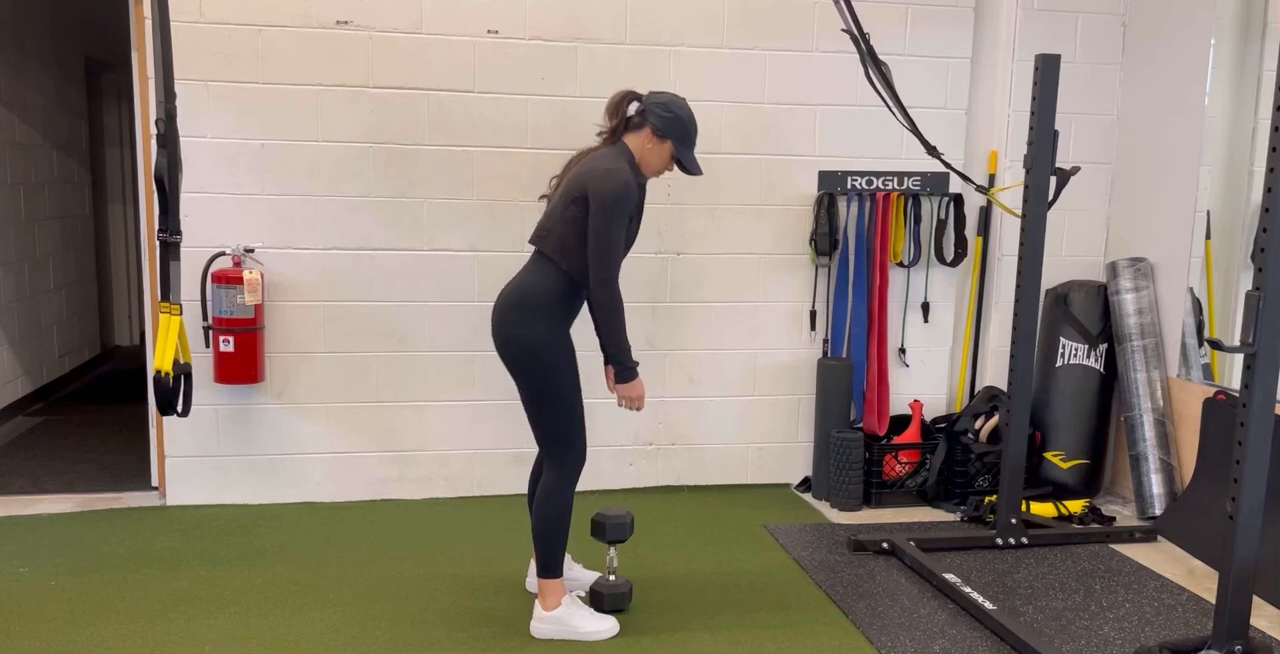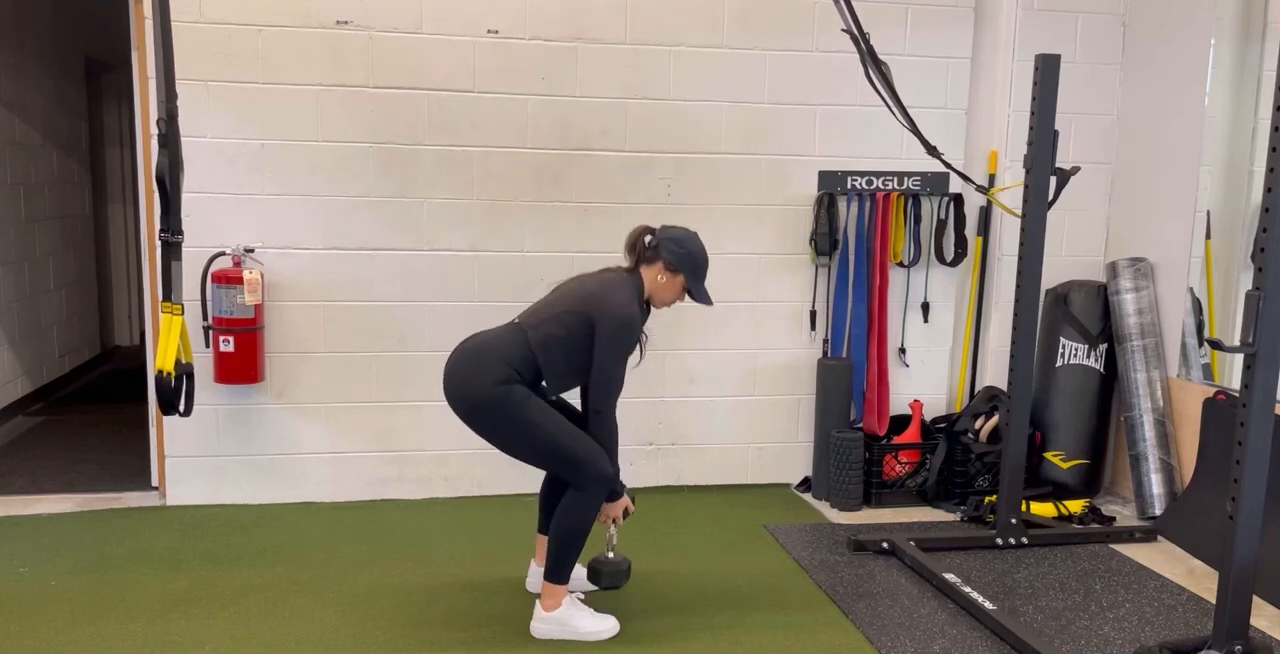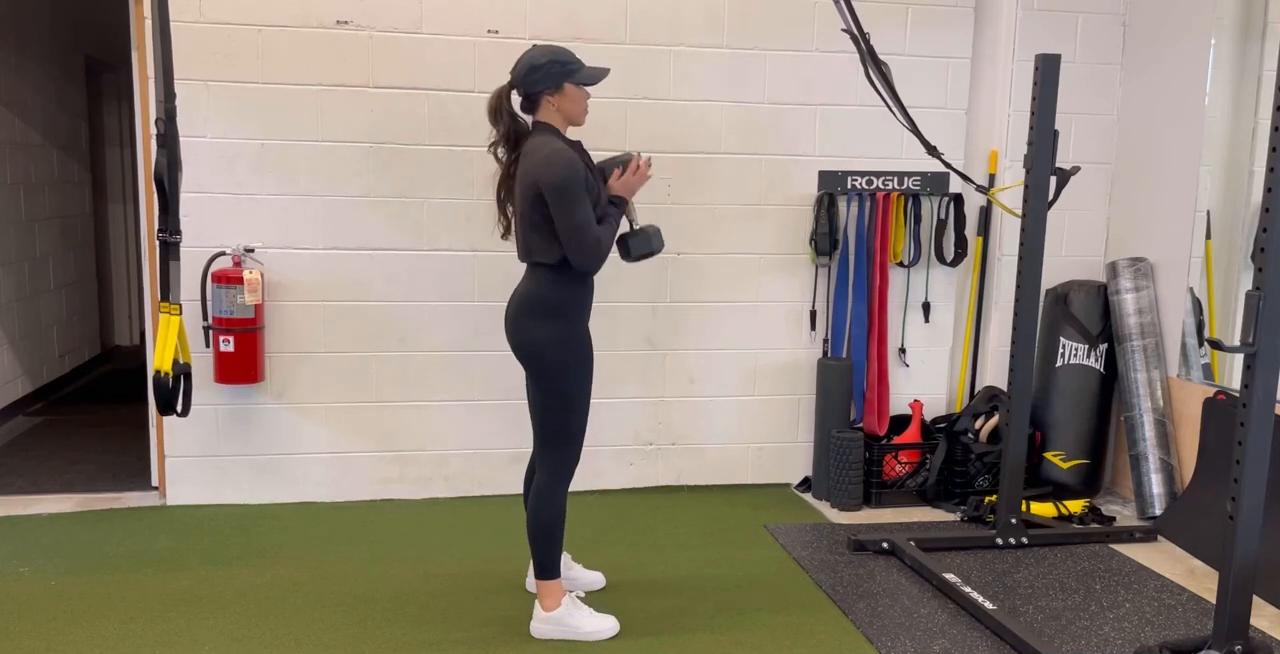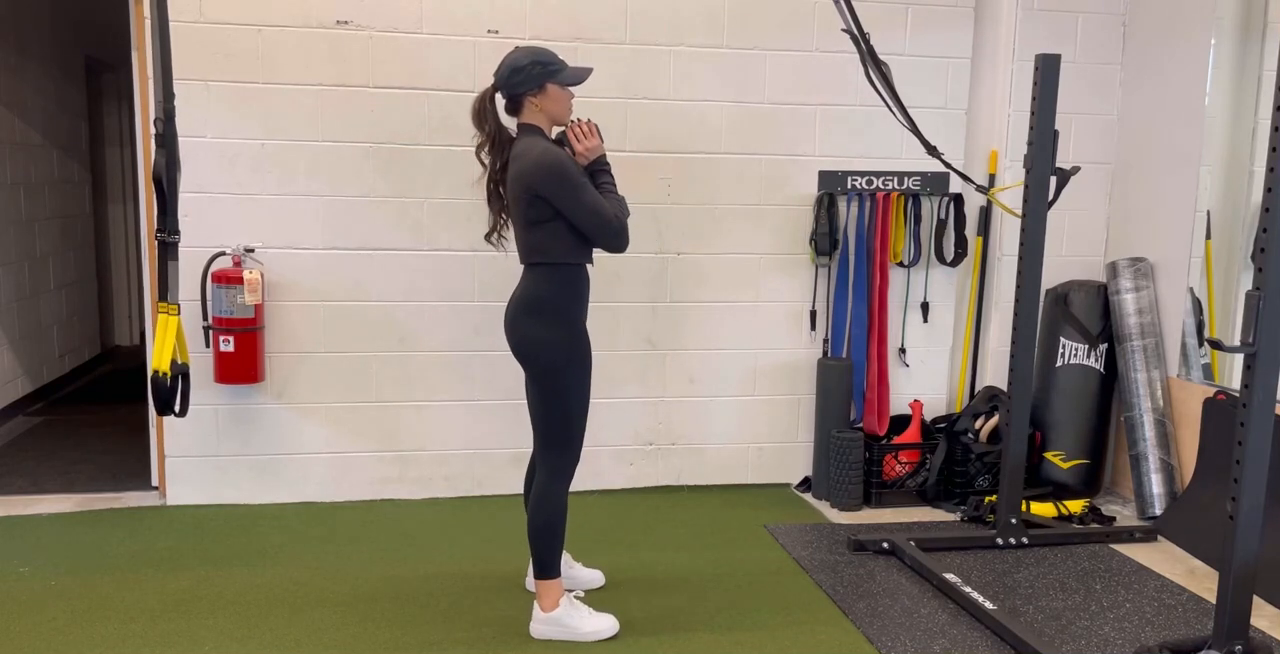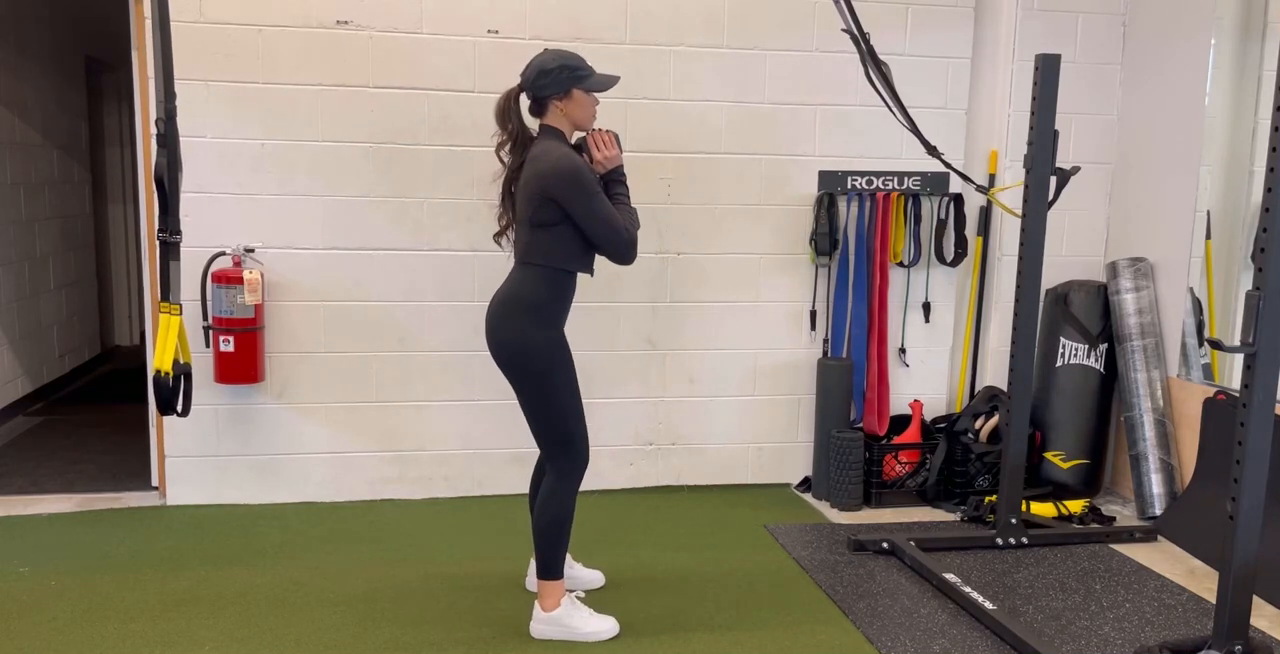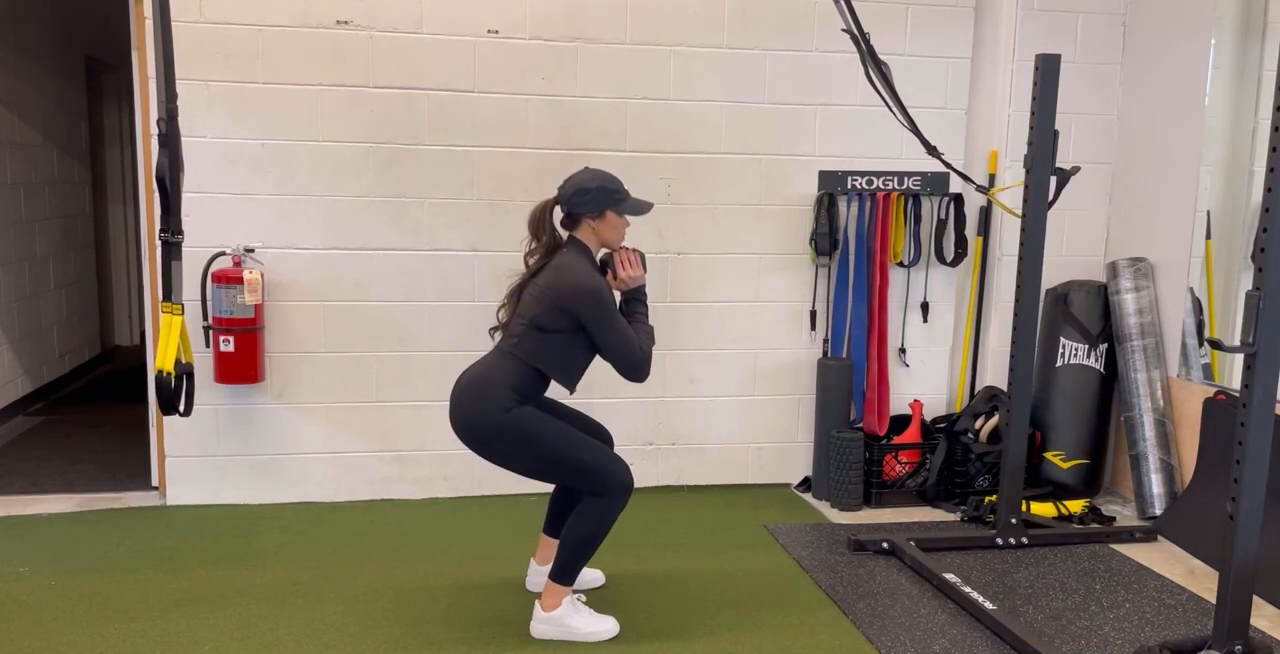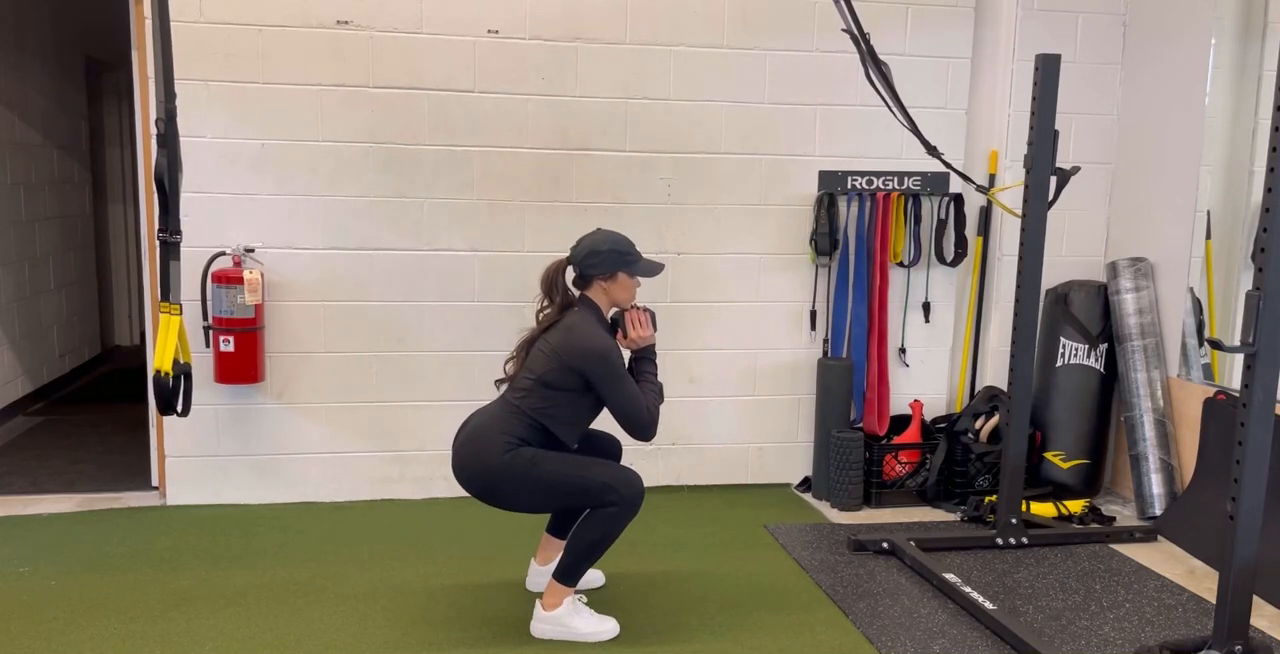
dt=0.7s
person 1, frame 1
left shoulder: (602, 164)
right shoulder: (617, 179)
right elbow: (603, 281)
left wrist: (612, 355)
right wrist: (624, 367)
left hip: (528, 311)
right hip: (535, 321)
left knee: (558, 445)
right knee: (565, 454)
left ankle: (546, 563)
right ankle: (551, 608)
person 1, frame 2
left shoulder: (612, 285)
right shoulder: (622, 307)
left elbow: (592, 395)
right elbow: (601, 405)
left wrist: (608, 480)
right wrist: (613, 489)
left hip: (483, 367)
right hip: (484, 382)
left knee: (573, 448)
right knee: (591, 473)
left ankle: (546, 564)
right ankle: (552, 609)
person 1, frame 3
left shoulder: (539, 150)
right shoulder: (556, 159)
right elbow: (587, 254)
left wrist: (607, 191)
right wrist: (619, 199)
left hip: (542, 311)
right hip: (553, 319)
left knee: (552, 449)
right knee: (560, 455)
left ankle: (549, 563)
right ankle: (551, 606)
person 1, frame 4
left shoulder: (528, 154)
right shoulder: (545, 160)
left elbow: (582, 216)
right elbow: (614, 232)
left wrist: (584, 166)
right wrist: (596, 165)
left hip: (542, 310)
right hip: (552, 318)
left knee: (551, 449)
right knee: (559, 456)
left ankle: (548, 564)
right ankle: (551, 607)
person 1, frame 5
left shoulder: (543, 155)
right shoulder: (562, 164)
left elbow: (584, 224)
right elbow: (622, 247)
left wrist: (600, 176)
right wrist: (613, 176)
left hip: (524, 316)
right hip: (529, 324)
left knee: (559, 448)
right knee: (568, 456)
left ankle: (549, 563)
right ankle: (551, 607)
person 1, frame 6
left shoulder: (566, 265)
right shoulder: (581, 281)
left elbow: (605, 333)
right elbow: (636, 365)
left wrist: (617, 292)
right wrist: (634, 295)
left hip: (490, 396)
right hip: (490, 410)
left knee: (594, 446)
right knee: (612, 478)
left ankle: (546, 562)
right ankle: (553, 608)
person 1, frame 7
left shoulder: (576, 321)
right shoulder: (591, 341)
left elbow: (620, 394)
right elbow: (643, 425)
left wrist: (629, 351)
right wrist: (644, 353)
left hip: (489, 441)
right hip: (493, 460)
left knee: (604, 451)
right knee: (624, 489)
left ankle: (546, 563)
right ankle: (554, 607)
